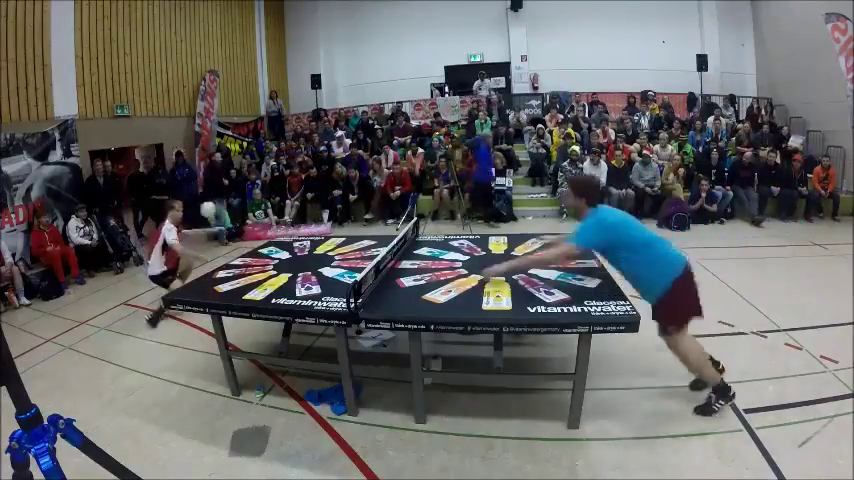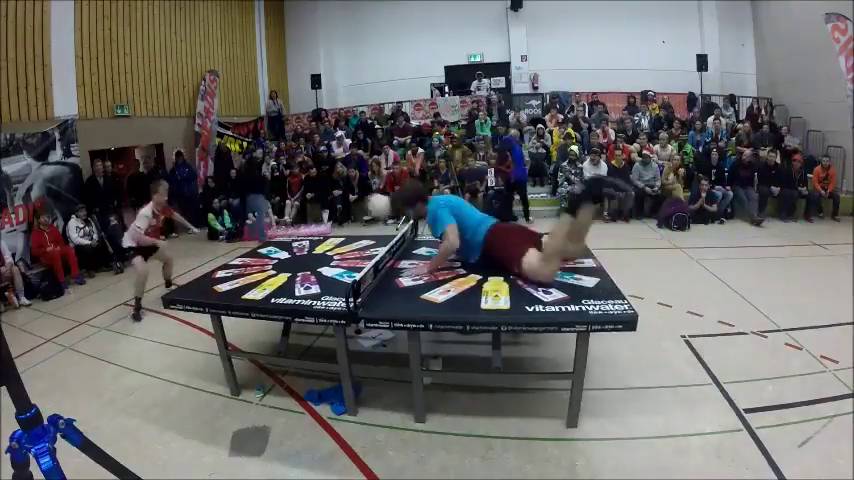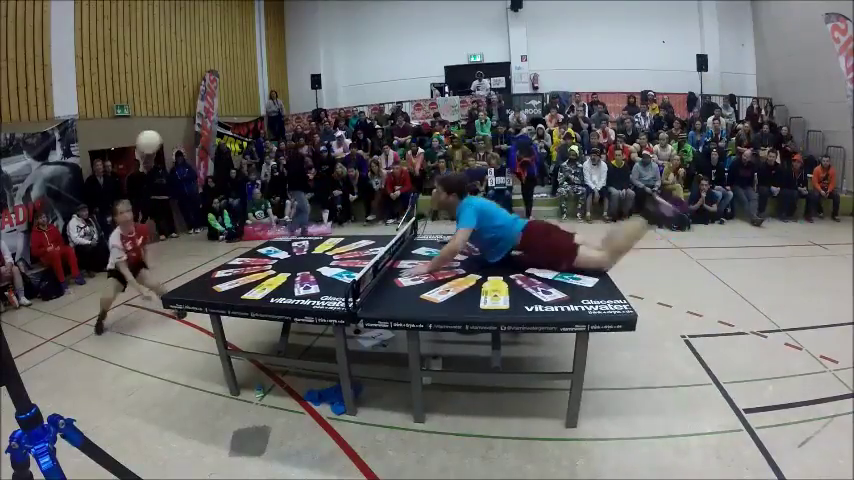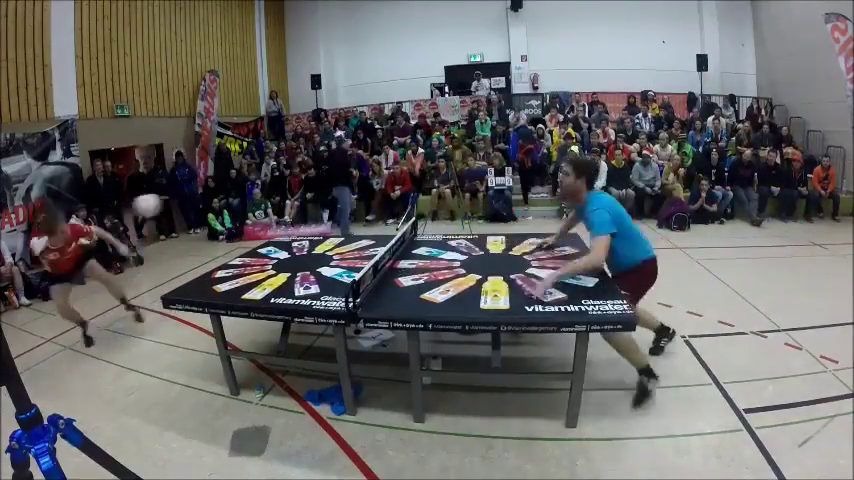
dt=0.5s
person 1, frame 1
left shoulder: (595, 222)
right shoulder: (601, 213)
left elbow: (557, 255)
left wrist: (506, 267)
right wrist: (558, 240)
left hip: (670, 275)
right hip: (666, 273)
left knee: (676, 339)
right knee: (671, 335)
left ankle: (721, 391)
right ankle: (712, 366)
person 1, frame 2
left shoulder: (439, 208)
right shoulder: (441, 200)
left elbow: (452, 243)
left wrist: (429, 267)
left hip: (497, 237)
right hip: (499, 233)
left knee: (546, 272)
right knee: (574, 248)
right ankle: (585, 200)
person 1, frame 3
left shoulder: (467, 209)
right shoulder: (470, 203)
left elbow: (456, 246)
left wrist: (428, 267)
left hip: (535, 240)
right hip: (534, 234)
left knee: (603, 261)
right knee: (600, 250)
left ankle: (648, 219)
right ankle: (642, 219)
person 1, frame 4
left shoulder: (599, 209)
right shoulder: (589, 201)
left elbow: (597, 258)
right elbow: (573, 217)
left wrist: (554, 276)
right wrist: (554, 238)
left hip: (639, 267)
right hip: (627, 263)
left ankle: (646, 374)
right ankle: (663, 331)
person 2, frame 1
left shoulder: (170, 225)
right shoulder: (169, 228)
right elbow: (179, 250)
right wrist: (198, 255)
left hip: (166, 265)
right hip: (159, 271)
left knee: (190, 261)
left ankle: (180, 287)
right ankle: (155, 315)
person 2, frame 2
left shoulder: (163, 207)
right shoulder: (145, 213)
left elbow: (175, 216)
right elbow: (135, 236)
left wrist: (190, 227)
right wrist: (155, 241)
left hip: (150, 242)
right hip: (134, 244)
left knee: (169, 259)
right knee: (142, 272)
left ankle: (168, 284)
right ankle: (137, 307)
person 2, frame 3
left shoulder: (141, 229)
right shoulder: (115, 239)
right elbow: (122, 266)
left wrist: (147, 262)
right wrist: (139, 289)
left hip: (135, 264)
right hip: (117, 269)
left knee: (154, 285)
right knee: (107, 297)
right ankle: (101, 319)
person 2, frame 4
left shoulder: (73, 229)
right shoulder: (38, 245)
left elbow: (96, 231)
left wrist: (118, 244)
left hip: (79, 257)
right hip: (57, 272)
left knee: (106, 278)
right knee: (61, 307)
left ankle: (127, 305)
right ankle: (83, 327)
